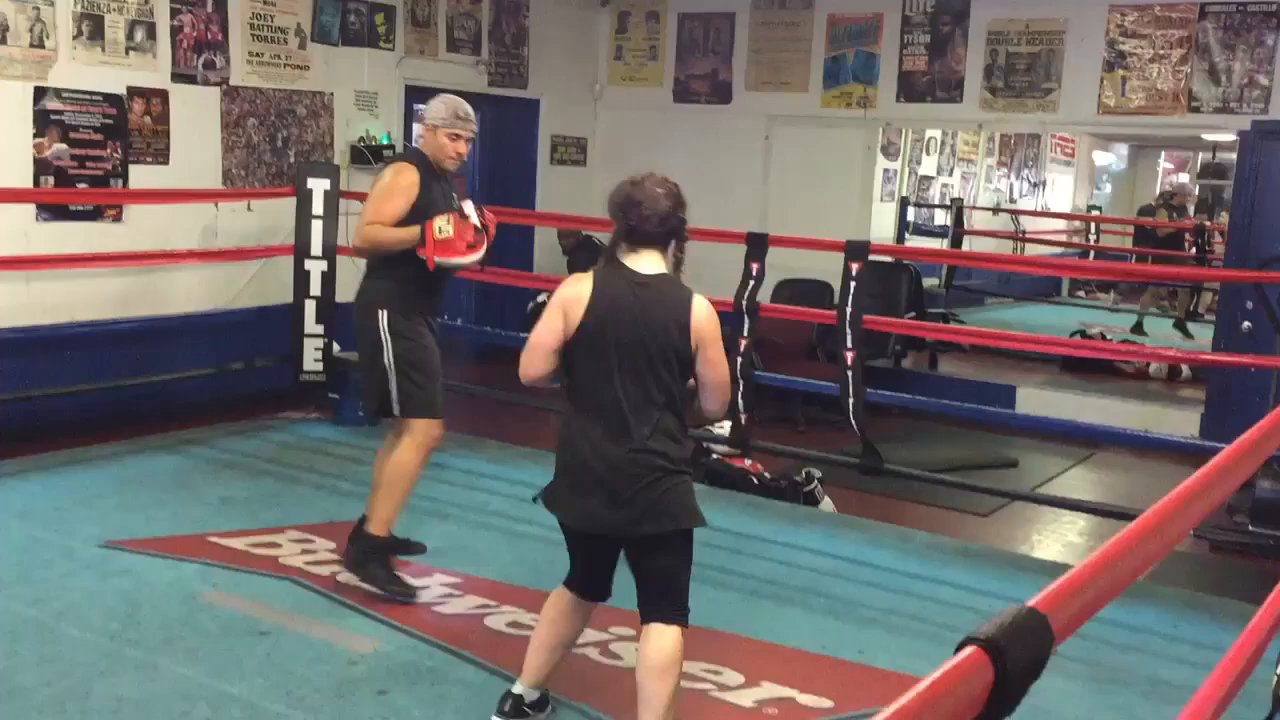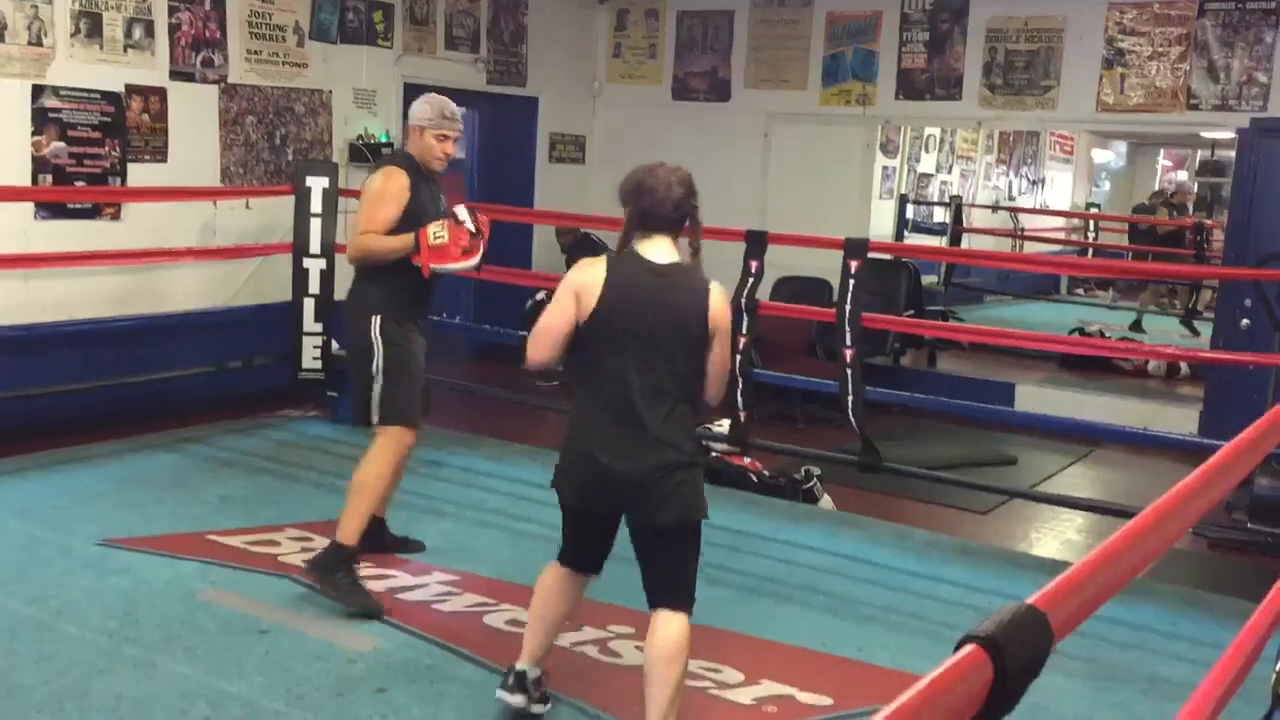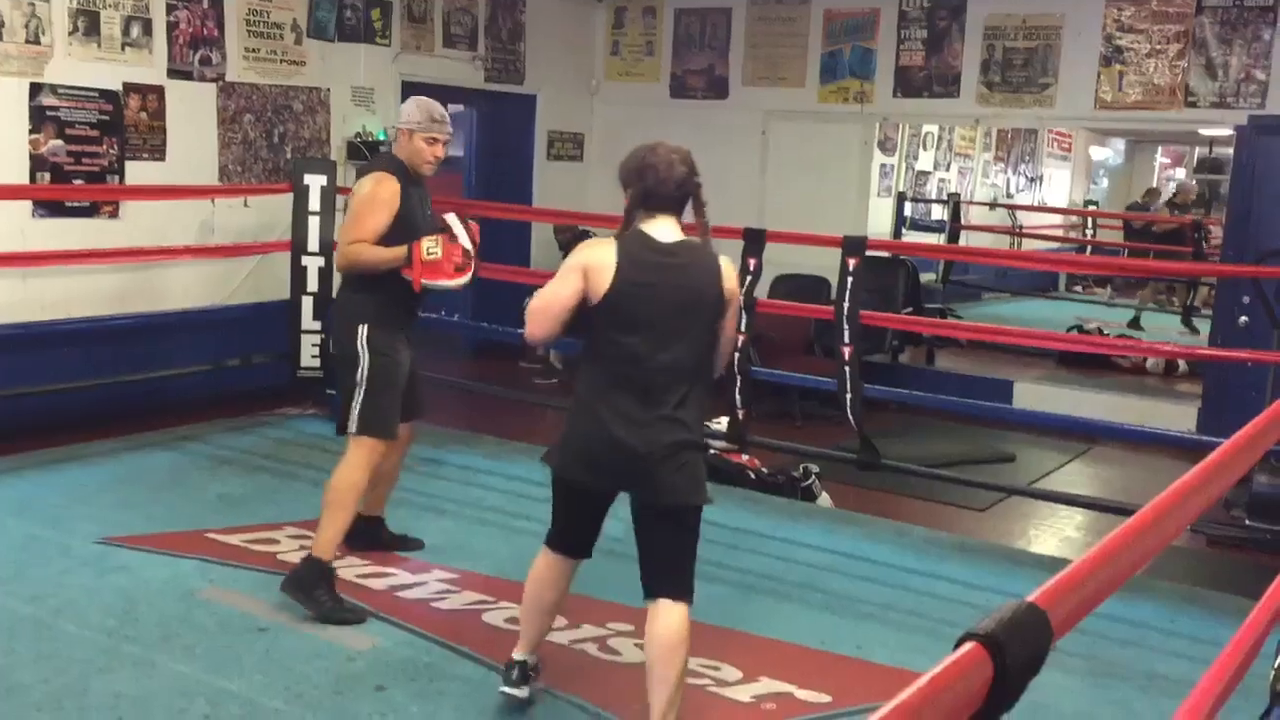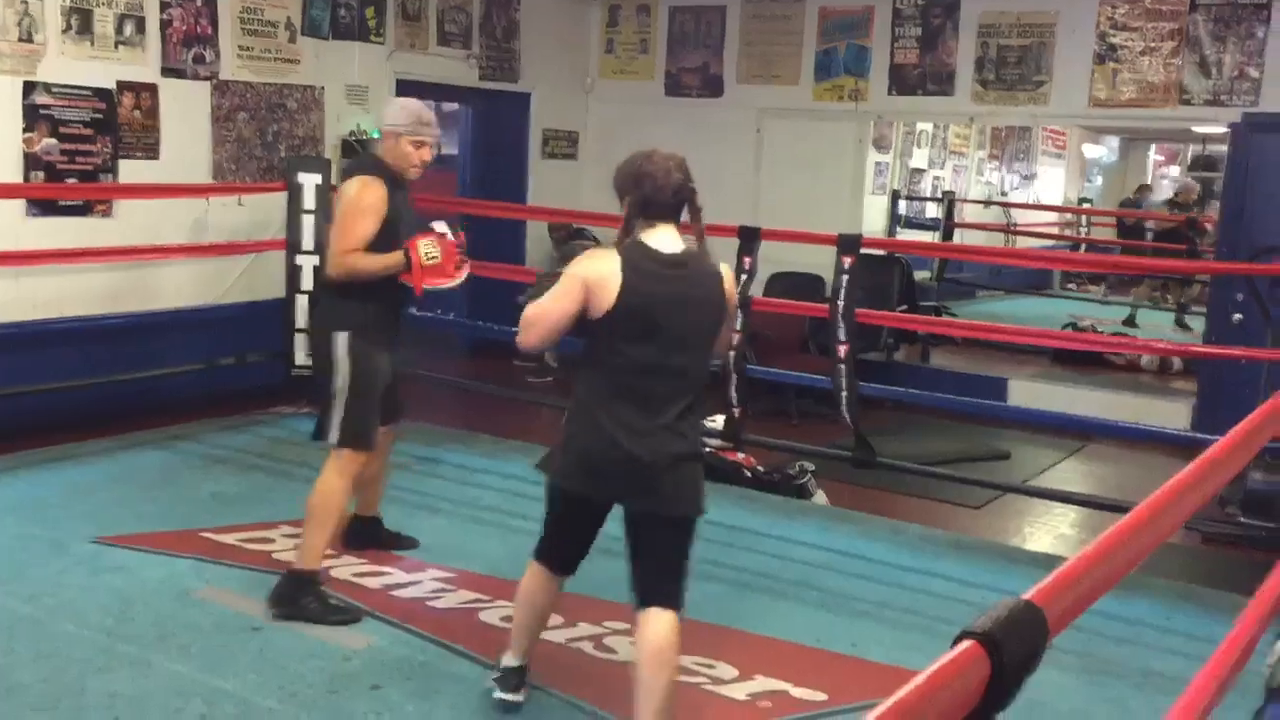
dt=0.1s
person 1, frame 1
left shoulder: (579, 290)
right shoulder: (696, 310)
left elbow: (532, 370)
right elbow: (714, 405)
left hip: (583, 473)
right hip: (656, 480)
left knee: (582, 588)
right knee: (664, 616)
person 1, frame 2
left shoulder: (590, 275)
right shoulder: (708, 297)
left elbow: (538, 355)
right elbow: (712, 393)
left hip: (591, 460)
right hip: (666, 469)
left knee: (573, 563)
right knee: (671, 604)
left ankle: (523, 675)
person 1, frame 3
left shoulder: (598, 255)
right shoulder: (720, 272)
left elbow: (536, 328)
right elbow: (715, 362)
left hip: (592, 440)
right hip: (672, 450)
left knee: (562, 548)
right knee: (669, 593)
left ankle: (520, 664)
person 1, frame 4
left shoulder: (598, 267)
right shoulder: (718, 280)
left elbow: (530, 336)
left wrist: (552, 283)
left hip: (593, 449)
right hip: (670, 458)
left knee: (550, 559)
right knee: (659, 601)
left ankle: (512, 669)
person 2, frame 1
left shoulder: (445, 183)
right shoulder: (404, 174)
left elbow: (448, 250)
right elbow: (364, 237)
left wrist: (473, 233)
right wrist: (426, 233)
left hip: (417, 314)
right hip: (390, 314)
left knee: (410, 426)
right knee: (423, 427)
left ankle: (376, 527)
right ankle: (368, 546)
person 2, frame 2
left shoulder: (429, 184)
right shoulder: (393, 178)
right elbow: (358, 247)
right wrist: (418, 241)
left hip: (404, 319)
right hip: (379, 320)
left knee: (397, 430)
right knee: (396, 435)
left ankle: (372, 528)
right ankle: (335, 558)
person 2, frame 3
left shoulder: (413, 185)
right shoulder: (382, 183)
right elbow: (349, 253)
right wrist: (409, 253)
left hip: (390, 326)
right hip: (368, 327)
left knee: (399, 429)
right knee: (368, 444)
left ankle: (369, 526)
right ankle: (312, 574)
person 2, frame 4
left shoulder: (394, 186)
right shoulder: (367, 187)
right elbow: (339, 263)
right wrist: (405, 259)
left hip: (371, 330)
right hip: (347, 332)
left knee: (381, 432)
right knee: (350, 453)
left ankle: (365, 524)
right ankle: (298, 583)
